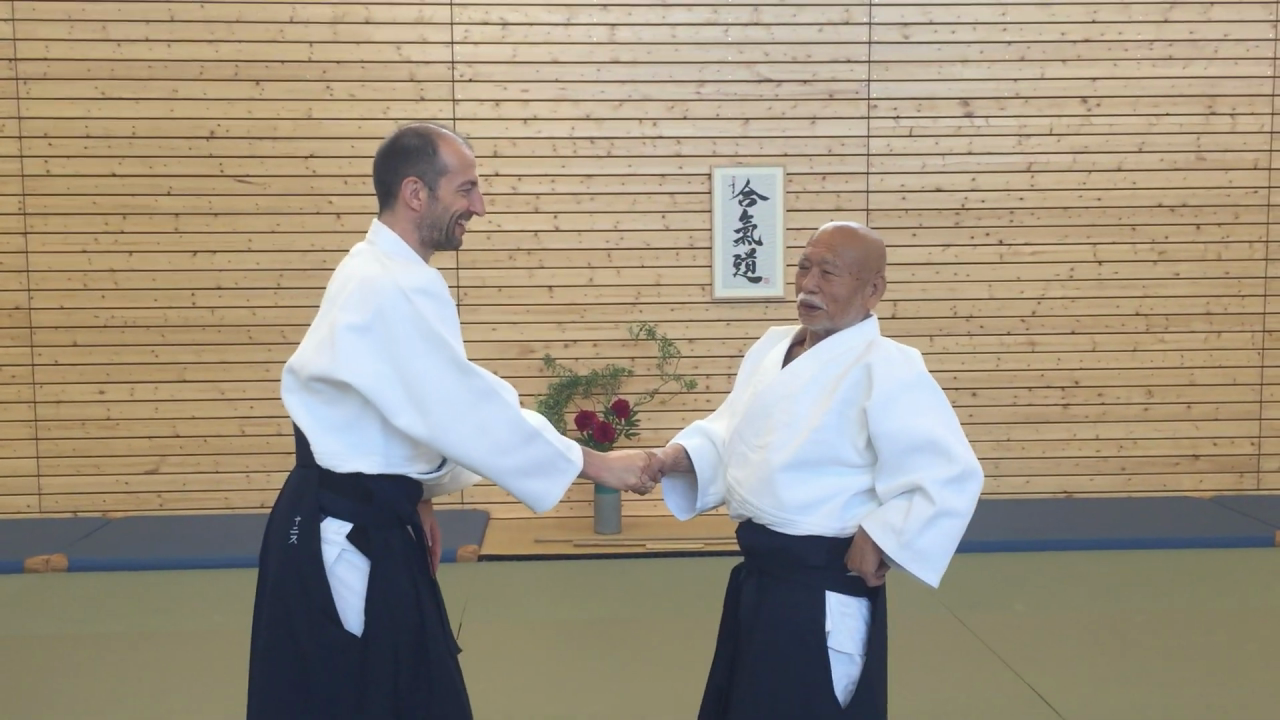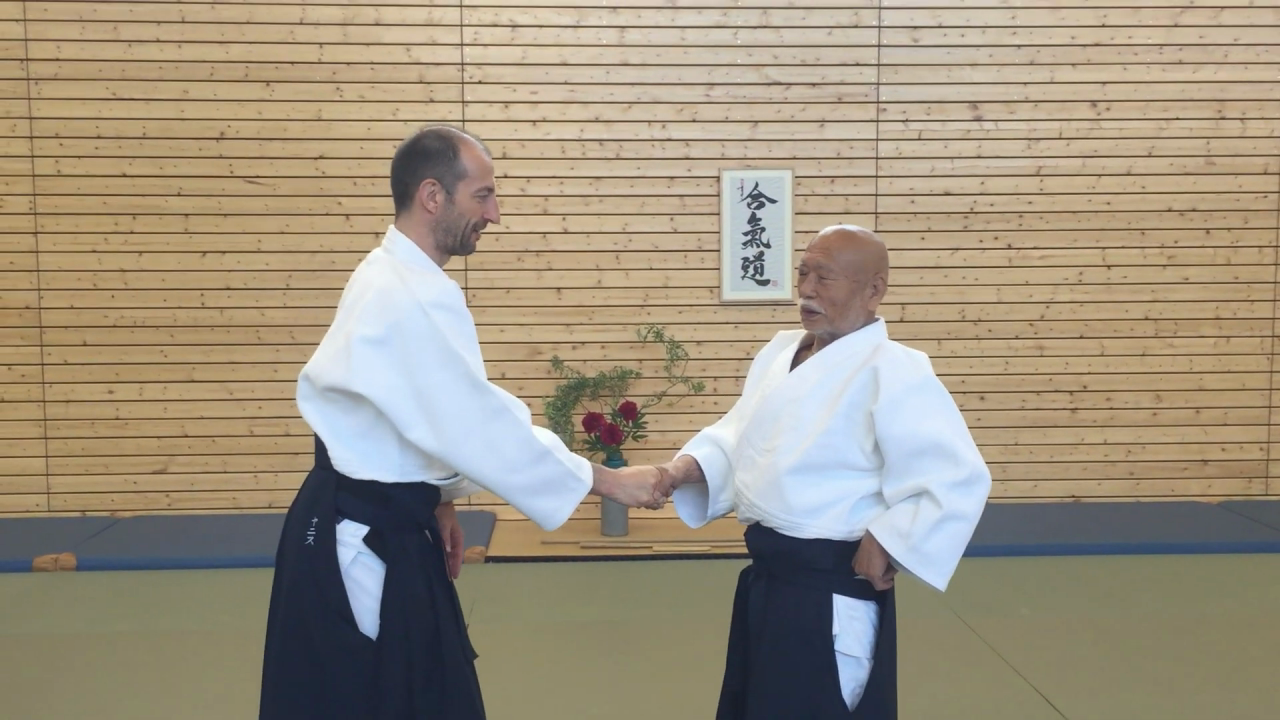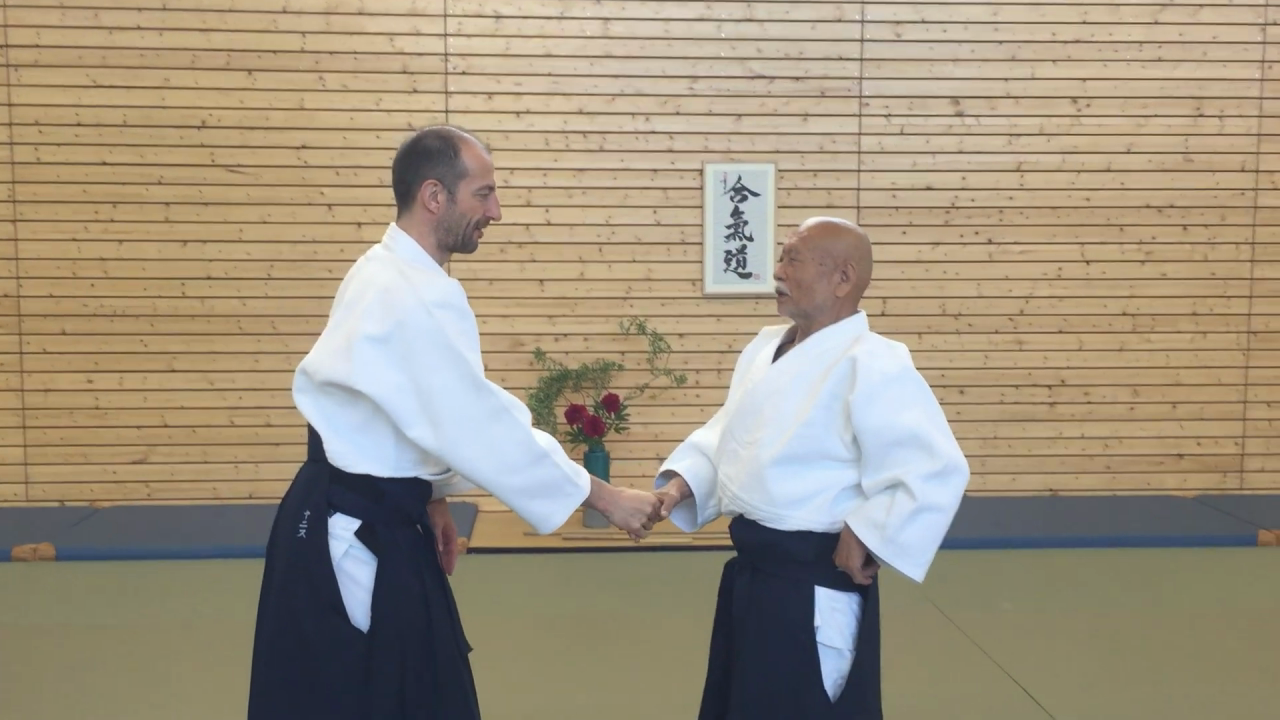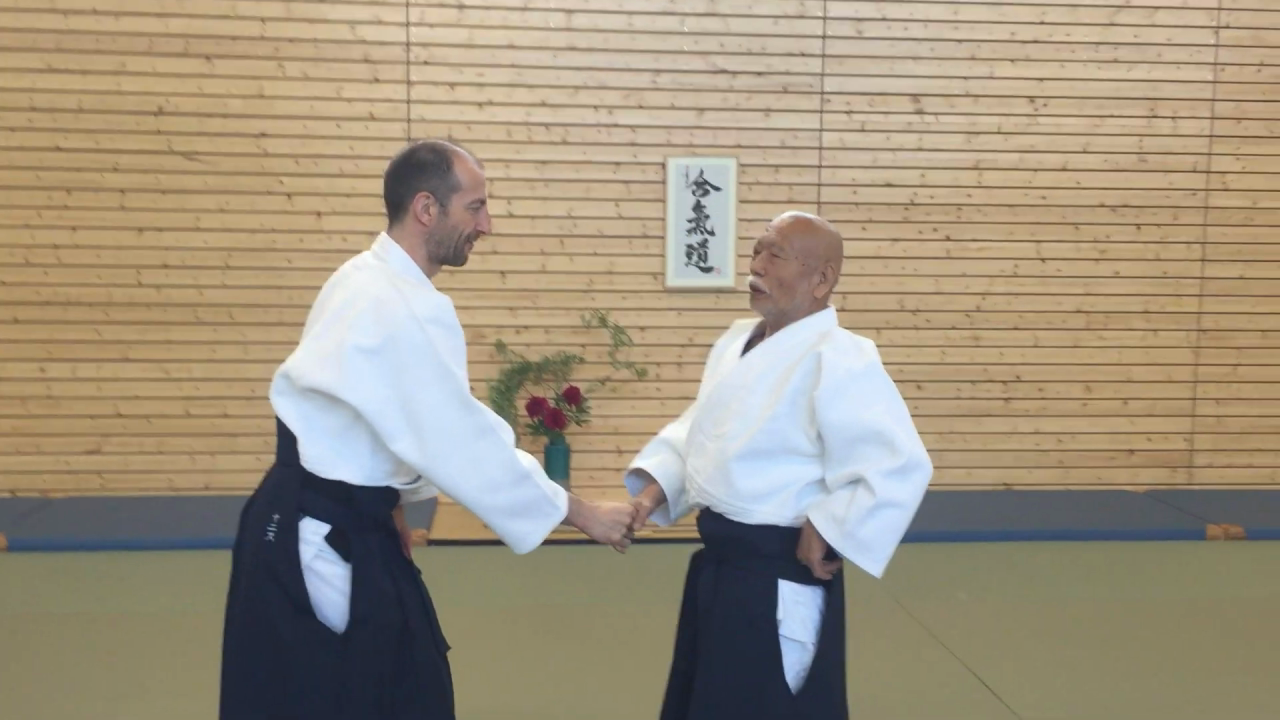
dt=0.4s
person 1, frame 1
left shoulder: (380, 271)
right shoulder: (393, 289)
right elbow: (466, 410)
left wrist: (413, 498)
right wrist: (596, 464)
left hip: (362, 523)
right hip: (344, 538)
person 1, frame 2
left shoulder: (393, 277)
right shoulder: (412, 298)
right elbow: (480, 426)
left wrist: (433, 502)
right wrist: (609, 481)
left hip: (377, 528)
right hip: (362, 544)
person 1, frame 3
left shoulder: (388, 271)
right shoulder: (417, 295)
right elbow: (482, 426)
left wrist: (427, 500)
right wrist: (606, 498)
left hip: (361, 522)
right hip: (354, 537)
person 1, frame 4
left shoulder: (367, 278)
right shoulder: (408, 309)
right elbow: (463, 443)
left wrist: (383, 504)
right wrist: (582, 514)
left hip: (318, 521)
right hip: (319, 539)
person 2, frame 1
left shoulder: (888, 370)
right shoulder: (771, 348)
left elbow: (951, 476)
right elbow: (731, 431)
left wrist: (880, 542)
right wrist: (681, 455)
left hip: (824, 593)
right hip: (759, 576)
person 2, frame 2
left shoulder: (895, 373)
right shoulder: (779, 352)
left elbow: (958, 479)
right elbow: (739, 434)
left wrist: (887, 545)
right wrist: (690, 466)
left hip: (832, 596)
right hip: (768, 580)
person 2, frame 3
left shoulder: (874, 365)
right shoulder: (765, 347)
left elbow: (936, 470)
right elbow: (726, 434)
left wrist: (865, 538)
right wrist: (681, 484)
left hip: (816, 588)
right hip: (752, 572)
person 2, frame 4
left shoulder: (840, 360)
right shoulder: (736, 341)
left elbow: (899, 467)
right elbow: (698, 429)
left wrist: (827, 534)
right wrist: (656, 486)
left hip: (780, 581)
right hip: (719, 565)
